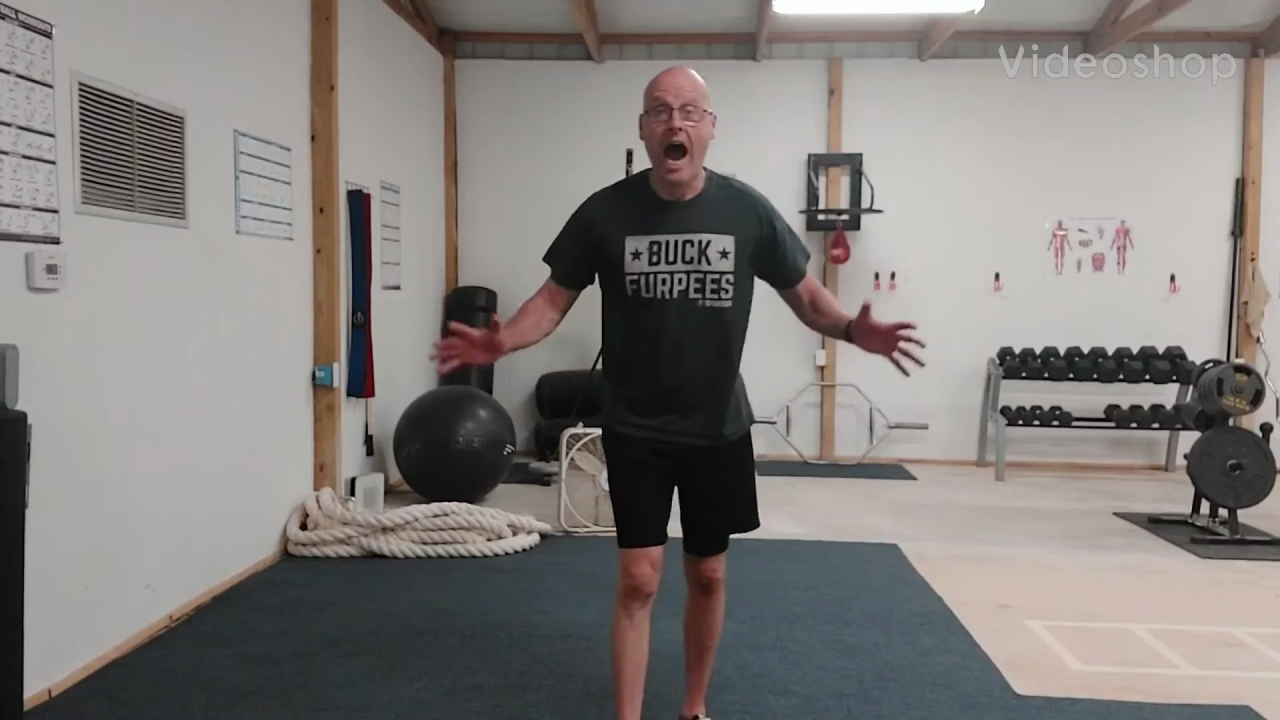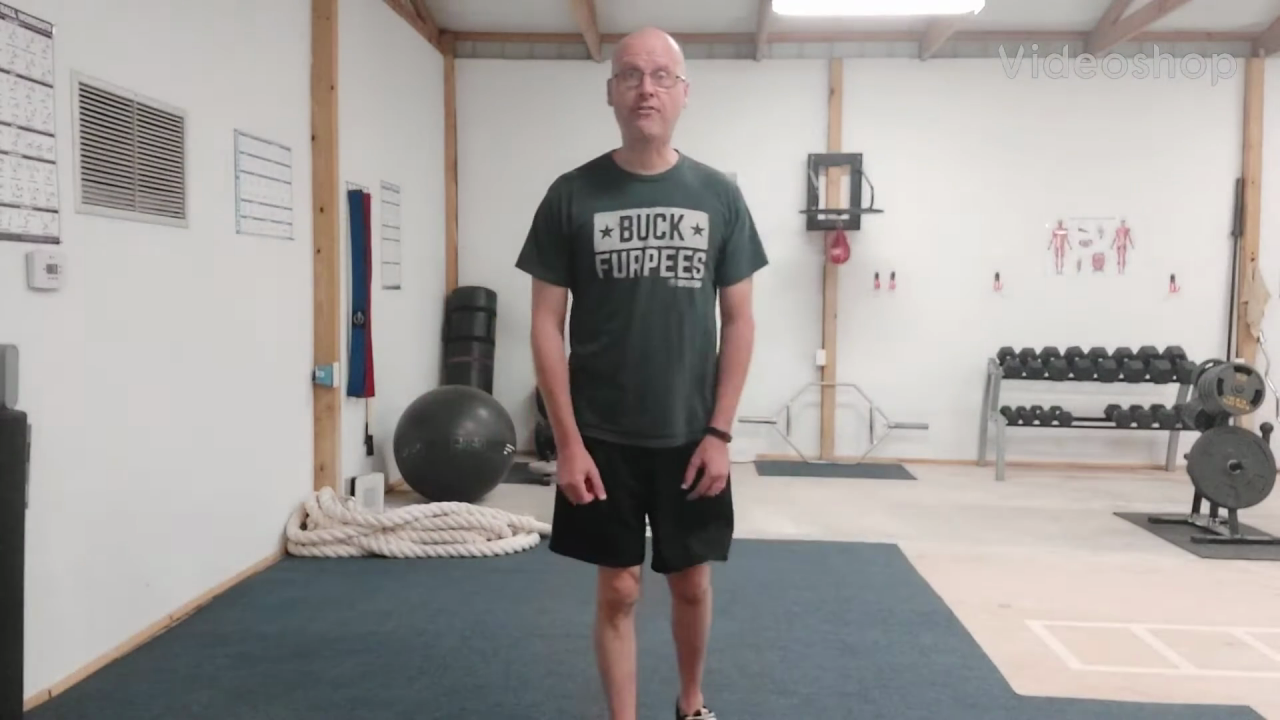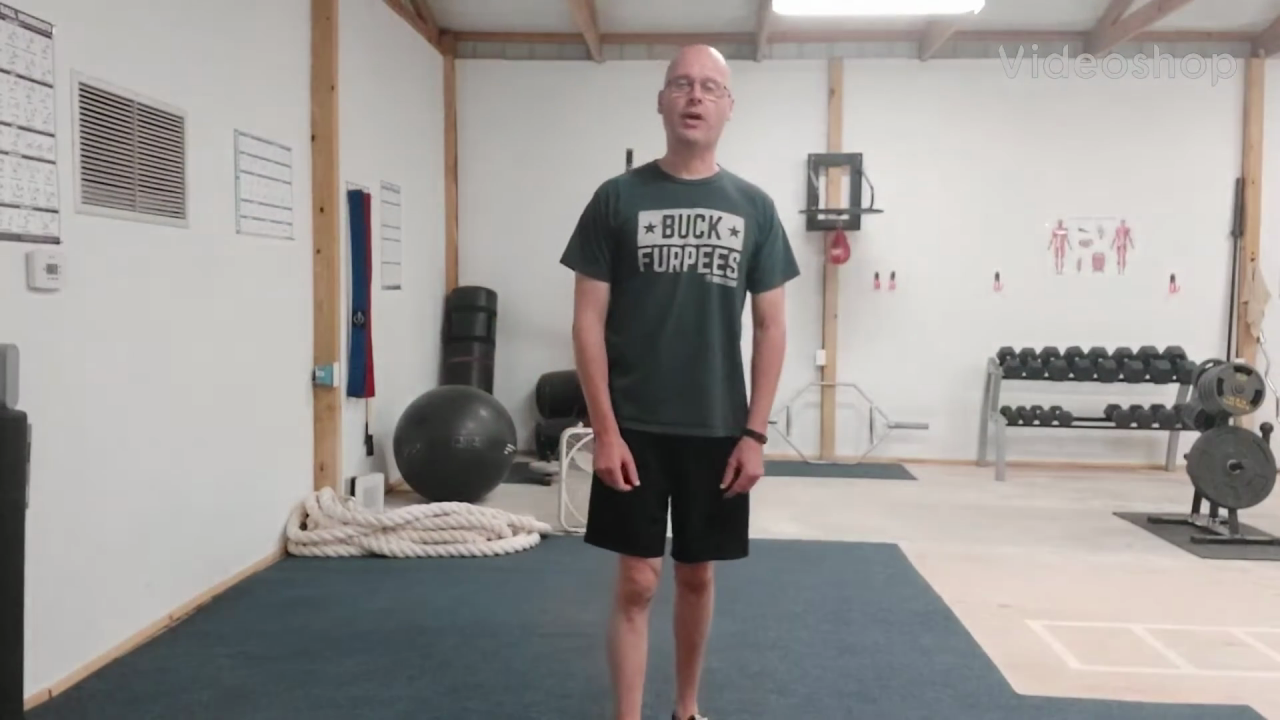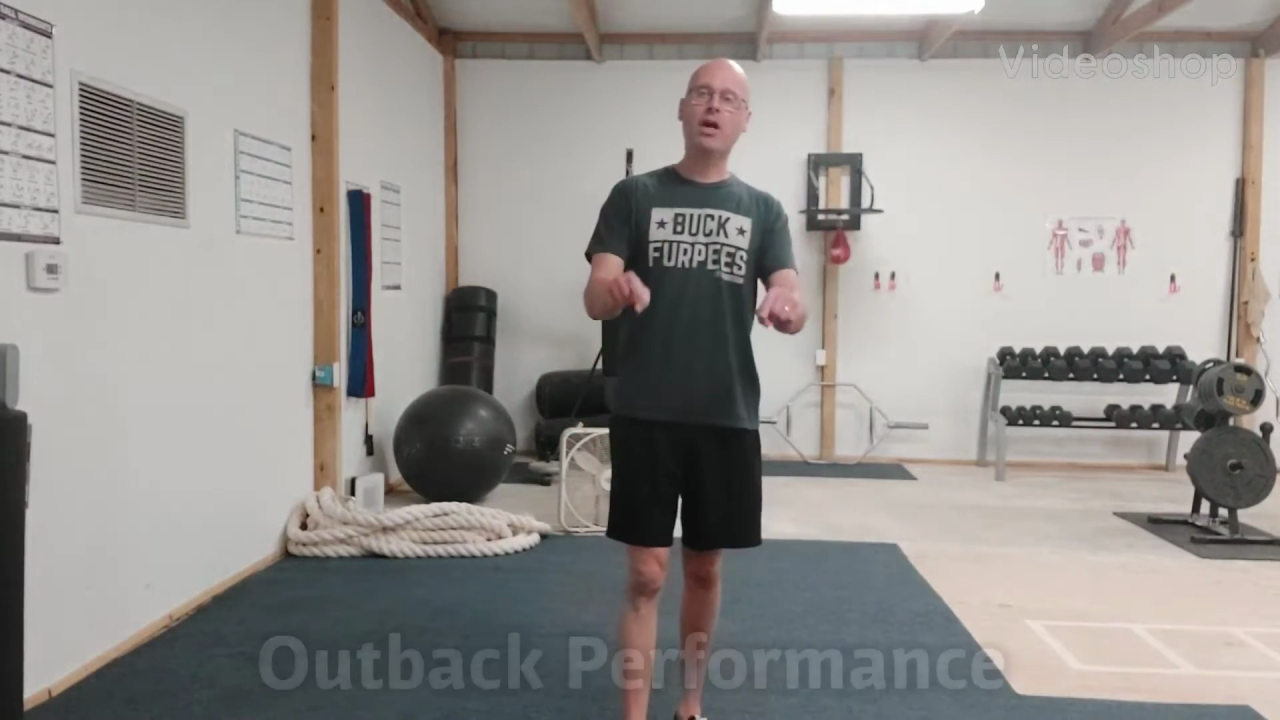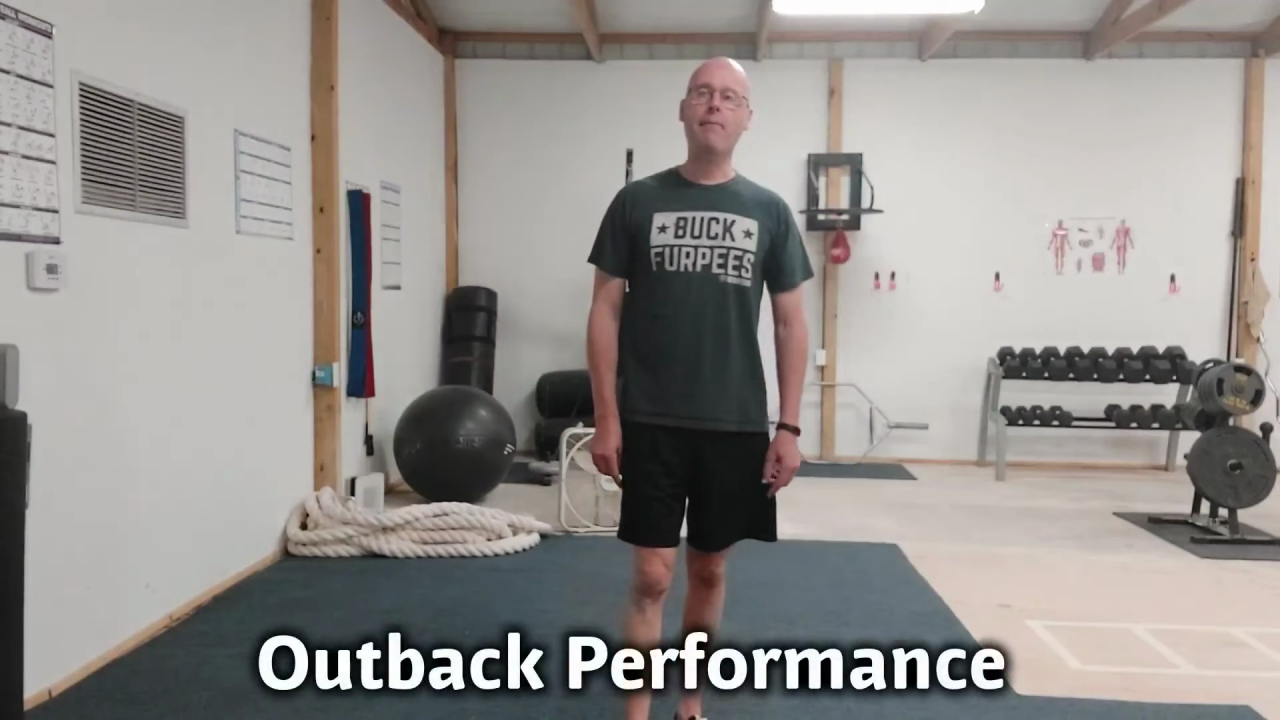
dt=1s
person 1, frame 1
left shoulder: (747, 210)
right shoulder: (606, 212)
left elbow: (807, 294)
right elbow: (553, 298)
left wrist: (853, 329)
right wrist: (499, 340)
left hip: (718, 429)
right hip: (634, 429)
left knee: (707, 574)
right knee: (638, 579)
person 1, frame 2
left shoulder: (718, 195)
right shoulder: (571, 196)
left elbow: (738, 321)
right elbow: (547, 325)
left wrist: (719, 433)
right wrist: (569, 442)
left hip: (689, 435)
right hip: (602, 436)
left knee: (692, 583)
right knee: (618, 590)
person 1, frame 3
left shoulder: (753, 206)
right shoulder: (617, 198)
left elbow: (771, 326)
right elbow: (589, 320)
left wrist: (754, 433)
right wrist: (605, 430)
left hip: (716, 430)
right hip: (635, 428)
left knee: (697, 575)
right knee: (637, 581)
person 1, frame 4
left shoulder: (763, 210)
right shoulder: (634, 195)
left elbow: (793, 309)
right elbow: (594, 301)
left wrist: (785, 307)
right wrist: (619, 288)
left hip: (728, 419)
right hip: (645, 416)
left knee: (704, 568)
right knee: (646, 574)
person 1, frame 5
left shoulder: (768, 211)
right shoulder: (637, 201)
left elbow: (790, 323)
right elbow: (605, 313)
left wrist: (788, 427)
right wrist: (606, 418)
left hip: (735, 424)
right hip: (651, 423)
left knee: (708, 569)
right knee: (651, 575)
